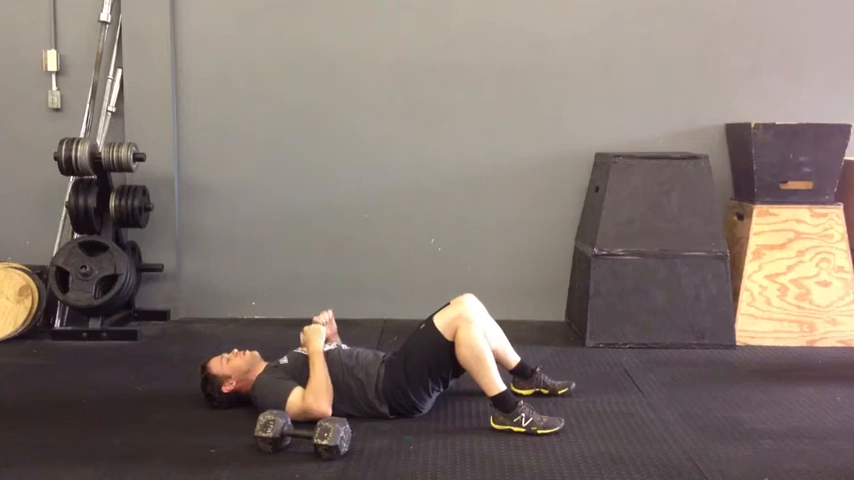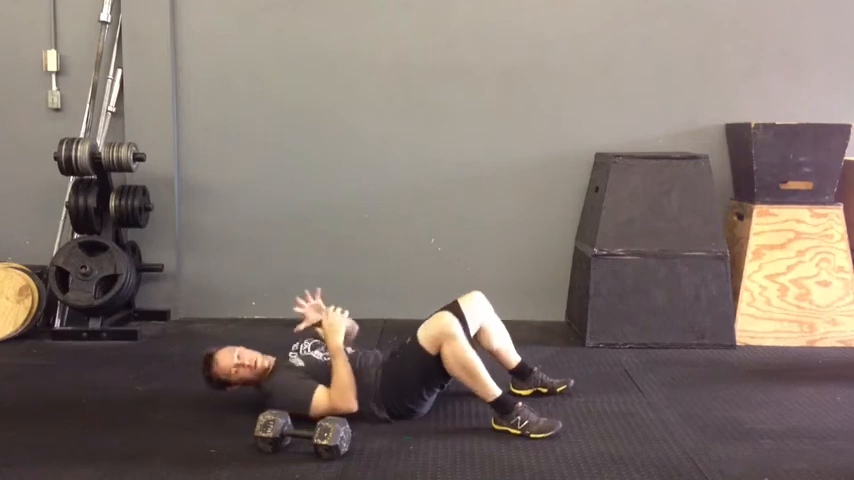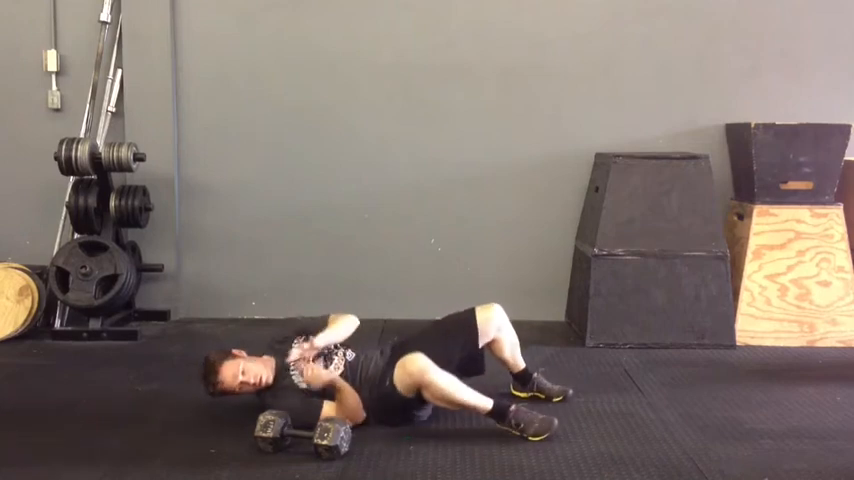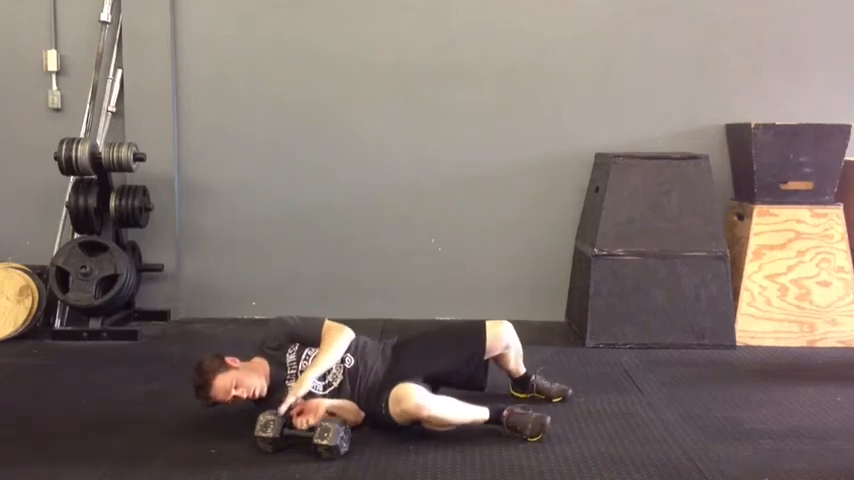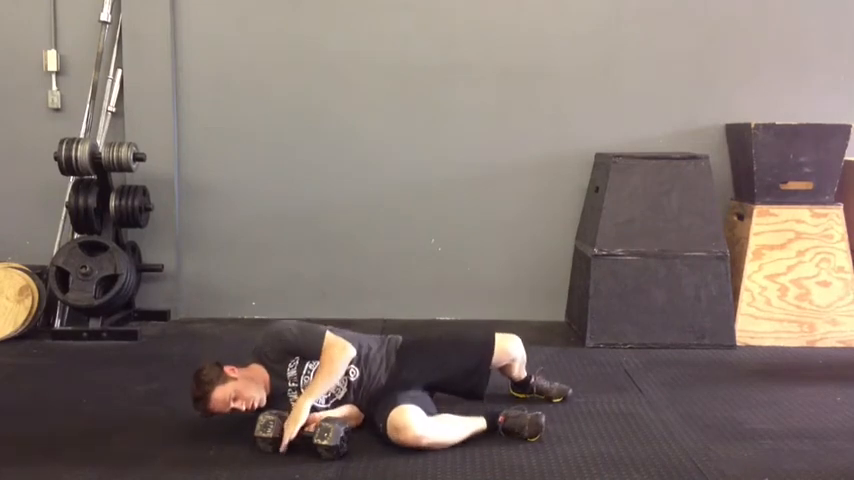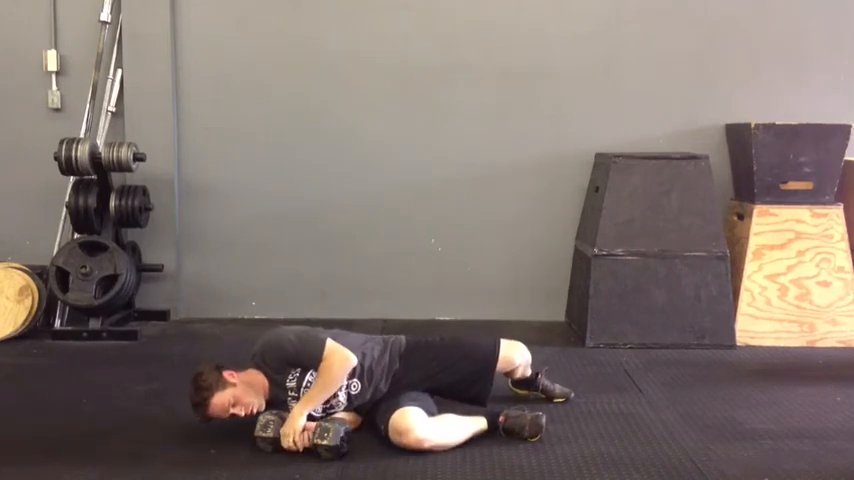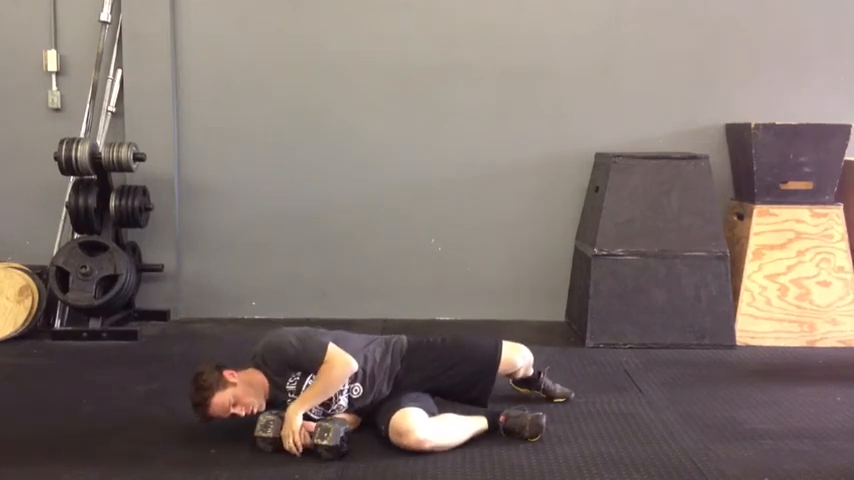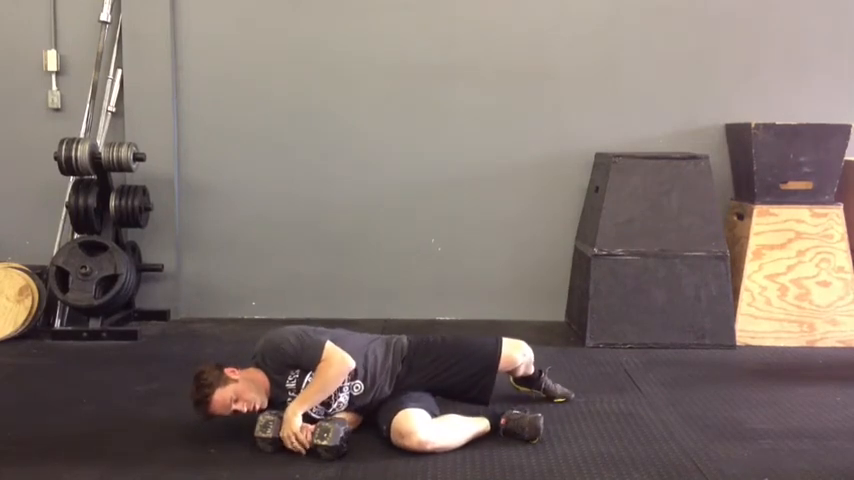
dt=0.4s
person 1, frame 1
left shoulder: (280, 369)
right shoulder: (266, 388)
right elbow: (320, 408)
left wrist: (329, 334)
right wrist: (315, 346)
left hip: (392, 367)
right hip: (398, 391)
left knee: (467, 302)
right knee: (463, 316)
left ankle: (526, 377)
right ankle: (508, 410)
person 1, frame 2
left shoulder: (291, 352)
right shoulder: (279, 387)
left elbow: (351, 330)
right elbow: (346, 404)
left wrist: (325, 317)
right wrist: (333, 344)
left hip: (392, 363)
right hip: (397, 394)
left knee: (475, 301)
right knee: (445, 324)
left ankle: (525, 377)
right ankle: (507, 411)
person 1, frame 3
left shoulder: (287, 340)
right shoulder: (281, 400)
left elbow: (350, 320)
right elbow: (355, 415)
left wrist: (319, 341)
right wrist: (333, 381)
left hip: (392, 356)
right hip: (390, 400)
left knee: (493, 316)
right knee: (417, 368)
left ankle: (525, 381)
right ankle: (504, 413)
person 1, frame 4
left shoulder: (277, 334)
right shoulder: (274, 405)
left elbow: (341, 333)
right elbow: (355, 415)
left wrist: (306, 379)
right wrist: (323, 407)
left hip: (397, 354)
right hip: (381, 397)
left knee: (503, 332)
right knee: (413, 402)
left ankle: (523, 383)
right ankle: (500, 416)
person 1, frame 5
left shoulder: (275, 340)
right shoulder: (273, 406)
left elbow: (342, 350)
right elbow: (355, 413)
left wrist: (304, 404)
right wrist: (321, 418)
left hip: (400, 356)
right hip: (381, 398)
left knee: (511, 348)
right knee: (408, 430)
left ankle: (524, 384)
right ankle: (495, 421)
person 1, frame 6
left shoulder: (275, 346)
right shoulder: (273, 406)
left elbow: (343, 359)
right elbow: (352, 416)
left wrist: (301, 410)
right wrist: (312, 428)
left hip: (403, 359)
right hip: (382, 400)
left knee: (516, 355)
right knee: (411, 433)
left ankle: (528, 383)
right ankle: (494, 421)
person 1, frame 7
left shoulder: (276, 348)
right shoulder: (274, 405)
left elbow: (344, 364)
right elbow: (351, 416)
left wrist: (297, 409)
right wrist: (310, 429)
left hip: (405, 359)
right hip: (385, 399)
left knee: (519, 357)
right knee: (412, 434)
left ankle: (531, 382)
right ankle: (495, 420)
person 1, frame 8
left shoulder: (276, 347)
right shoulder: (272, 407)
left elbow: (341, 363)
right elbow: (351, 415)
left wrist: (296, 409)
right wrist: (311, 431)
left hip: (406, 358)
right hip: (387, 398)
left knee: (517, 353)
right knee: (414, 435)
left ankle: (532, 381)
right ankle: (496, 422)
